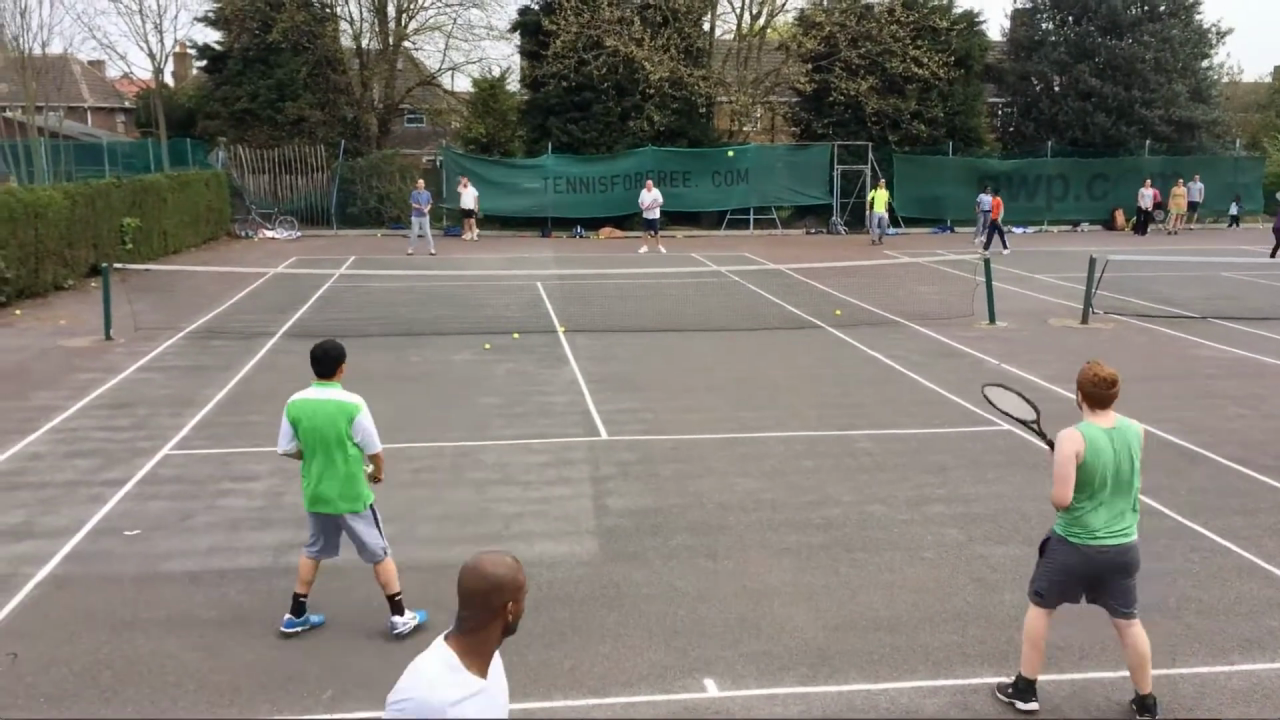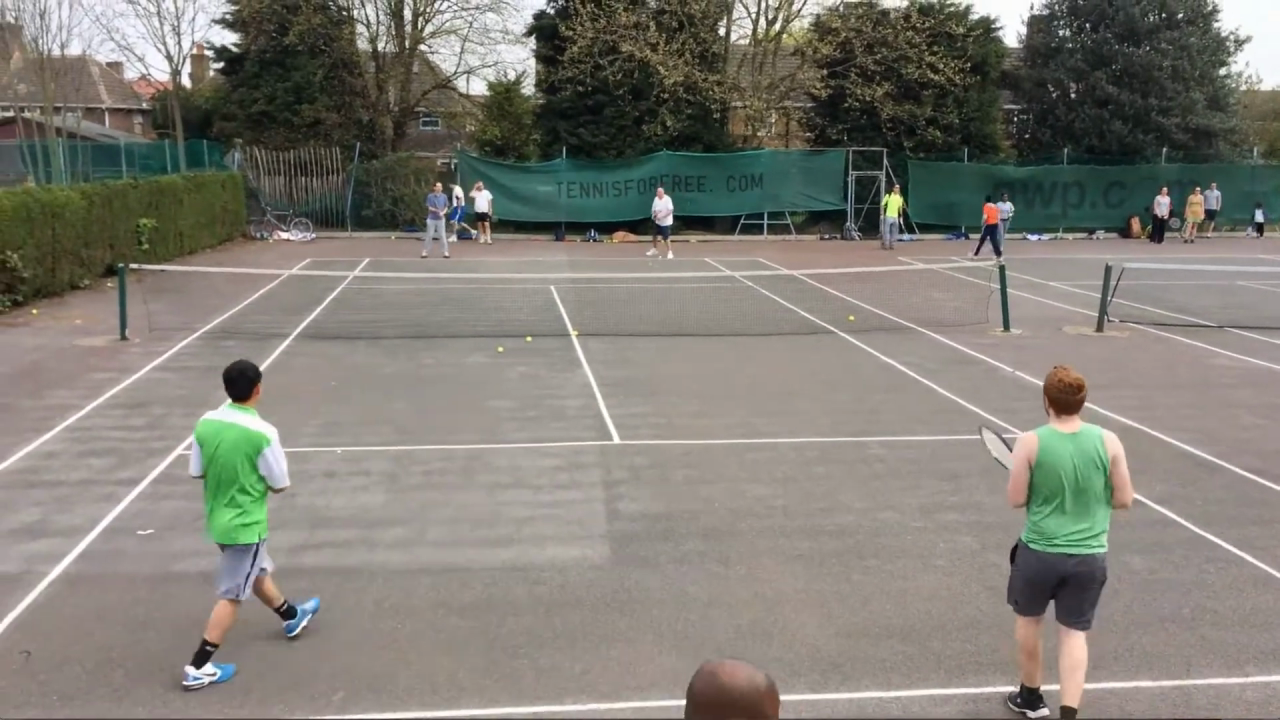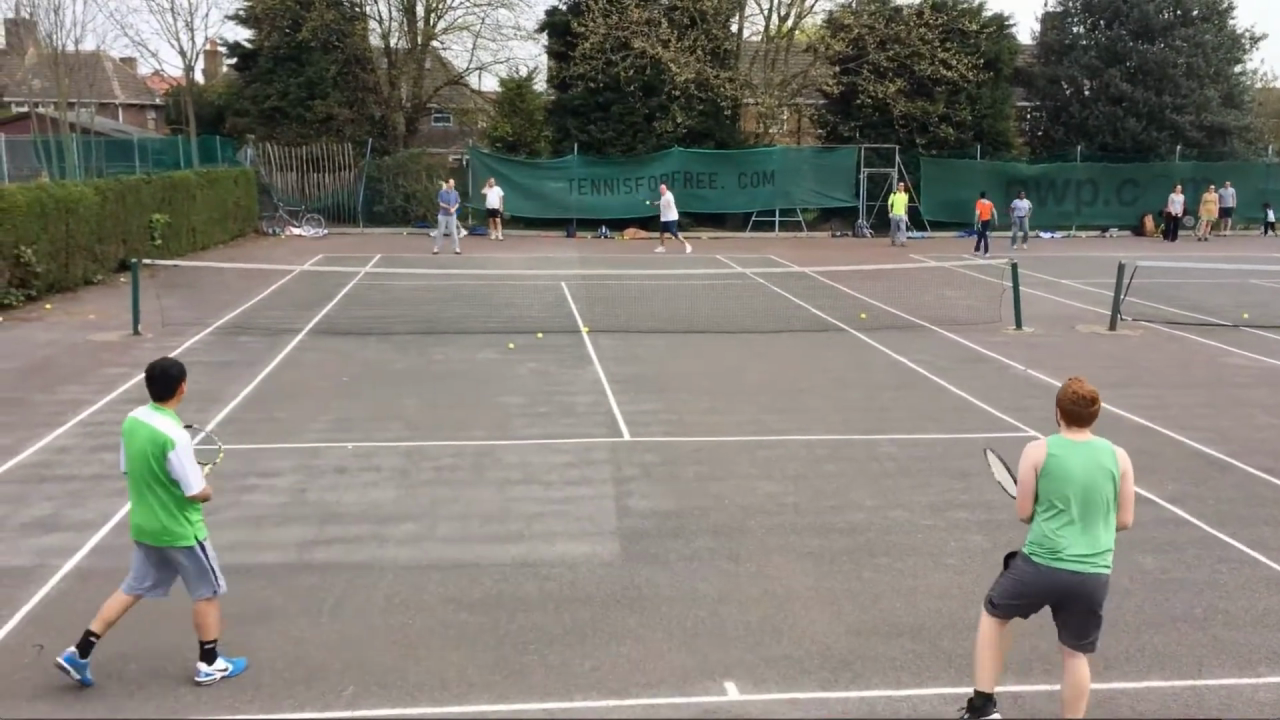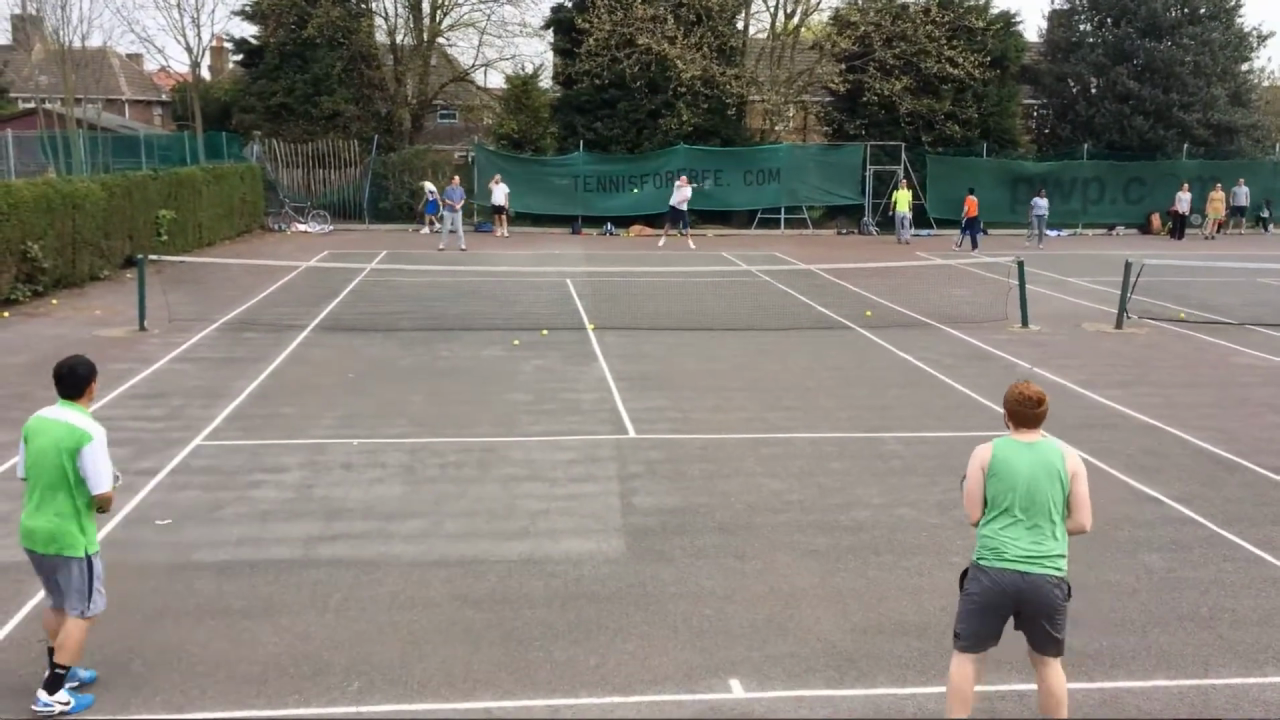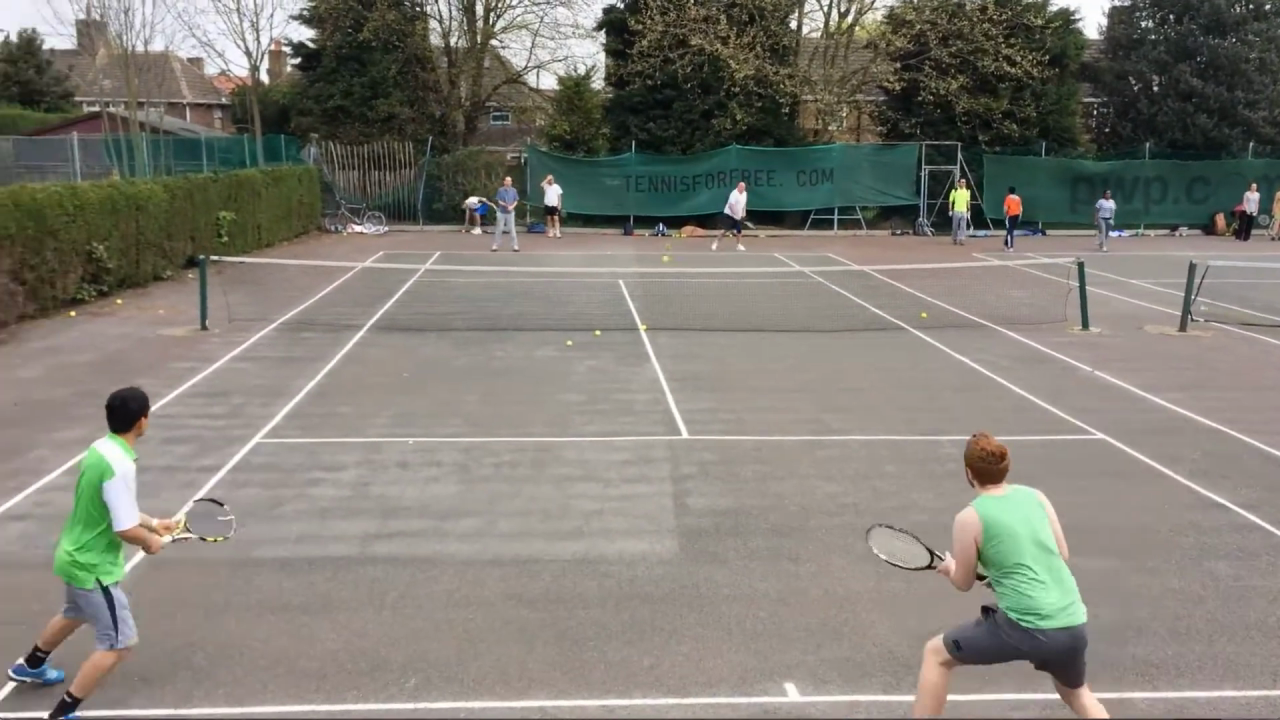
dt=0.5s
person 1, frame 1
left shoulder: (1072, 438)
right shoulder: (1135, 431)
left elbow: (1061, 499)
left hip: (1074, 546)
right hip: (1123, 547)
left knee: (1039, 608)
right knee: (1127, 622)
left ankle: (1024, 689)
person 1, frame 2
left shoulder: (1030, 443)
right shoulder: (1108, 442)
left elbow: (1016, 499)
right elbow: (1124, 500)
left hip: (1039, 551)
right hip: (1088, 556)
left knee: (1028, 620)
right knee: (1074, 633)
person 1, frame 3
left shoulder: (1038, 451)
right shoulder: (1118, 456)
left elbow: (1024, 513)
right elbow: (1125, 520)
left hip: (1040, 564)
right hip: (1092, 575)
left knee: (992, 615)
right knee: (1075, 654)
person 1, frame 4
left shoulder: (985, 453)
right shoulder: (1069, 459)
left elbow: (974, 516)
right elbow: (1082, 523)
left hip: (992, 571)
right hip: (1047, 577)
left knee: (966, 656)
right knee: (1046, 661)
person 1, frame 5
left shoulder: (970, 517)
right shoulder: (1036, 497)
left elbow: (963, 583)
left wrist: (951, 567)
left hip: (1024, 627)
right hip: (1072, 624)
left knee: (936, 655)
right knee: (1076, 693)
person 2, frame 1
left shoulder: (294, 404)
right shoulder: (353, 404)
left elbow: (286, 449)
right elbow: (374, 451)
right wrist: (377, 472)
left hip: (315, 496)
right hip: (352, 497)
left knee: (313, 551)
right knee: (379, 554)
left ankle: (295, 615)
right ankle: (400, 616)
person 2, frame 2
left shoulder: (205, 423)
right shoulder: (263, 433)
left elbow: (197, 471)
right elbow: (279, 484)
left hip: (216, 521)
right hip: (245, 526)
left knee: (257, 570)
right knee: (231, 595)
left ankle: (291, 617)
right ankle: (198, 667)
person 2, frame 3
left shoulder: (131, 421)
right shoulder: (173, 436)
right elbow: (197, 492)
right wrist: (204, 491)
left hip: (144, 526)
right hip: (180, 530)
left knee: (132, 590)
right knee: (207, 592)
left ankle: (77, 655)
right ankle: (210, 664)
person 2, frame 4
left shoulder: (35, 422)
right shoulder: (90, 431)
left elbow: (26, 476)
right elbow: (103, 493)
right wrist: (105, 504)
left hip: (34, 531)
right hip: (70, 536)
left knee: (59, 602)
right knee: (83, 611)
left ankle: (60, 673)
right ankle: (53, 692)
person 2, frame 5
left shoulder: (99, 447)
right shoulder: (119, 465)
right elbow: (124, 528)
left wrist: (149, 523)
right wrist: (149, 542)
left hip: (74, 555)
right hip: (91, 565)
left knee: (76, 613)
right knee: (119, 644)
left ankle: (30, 667)
